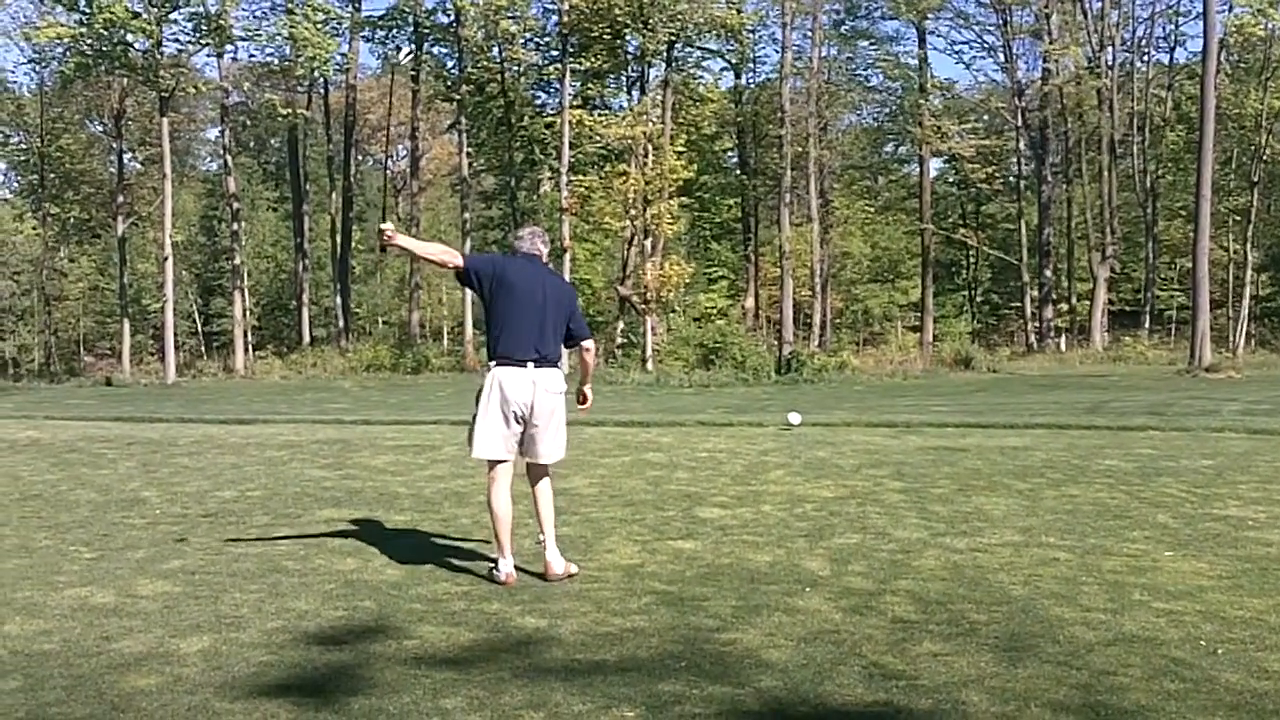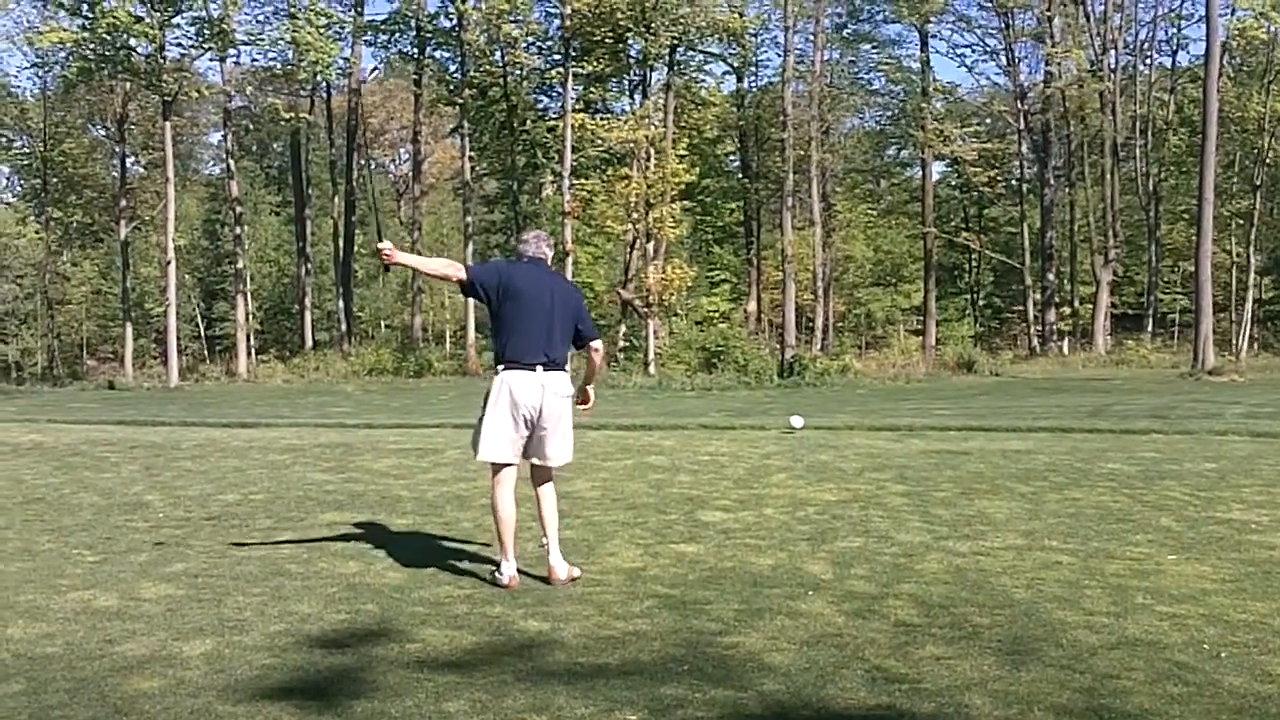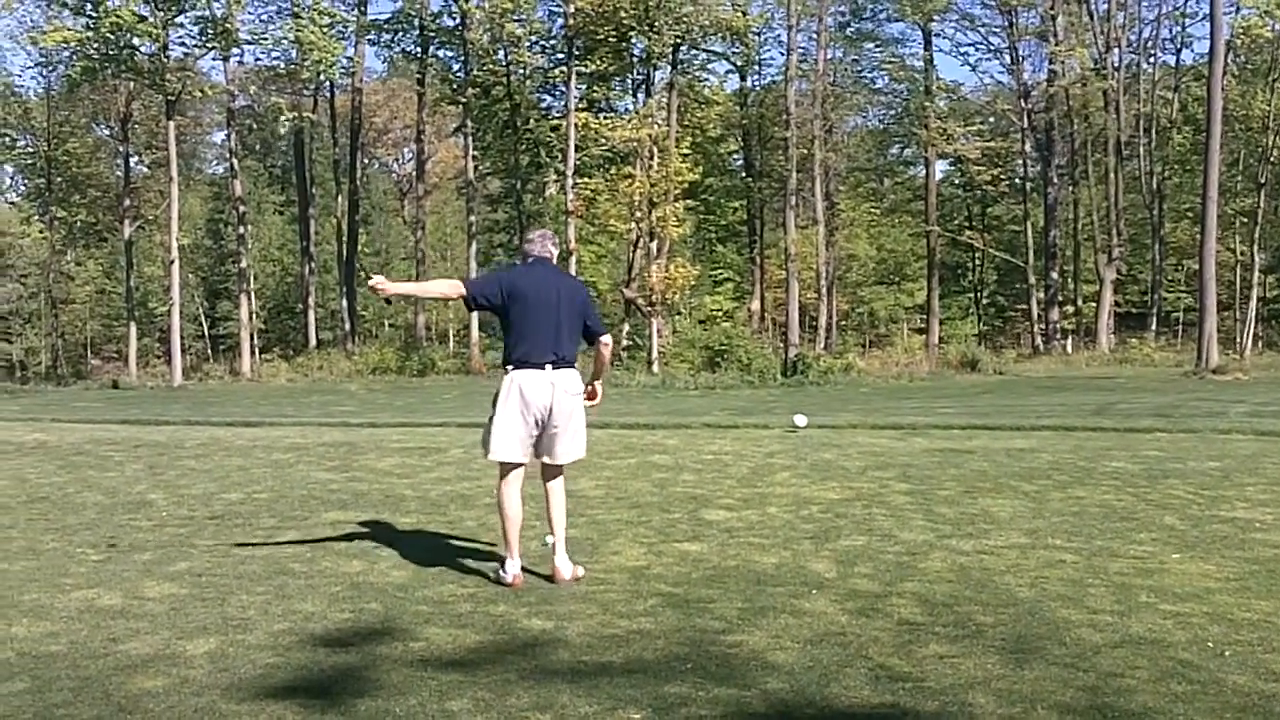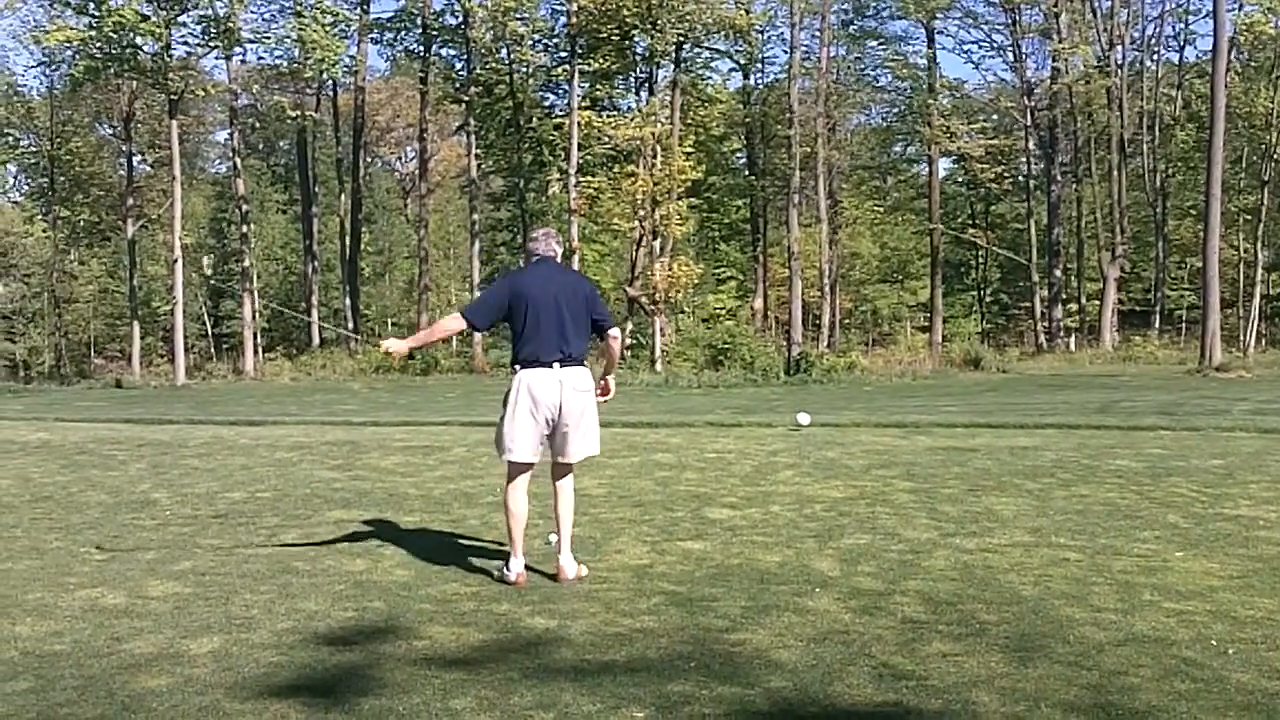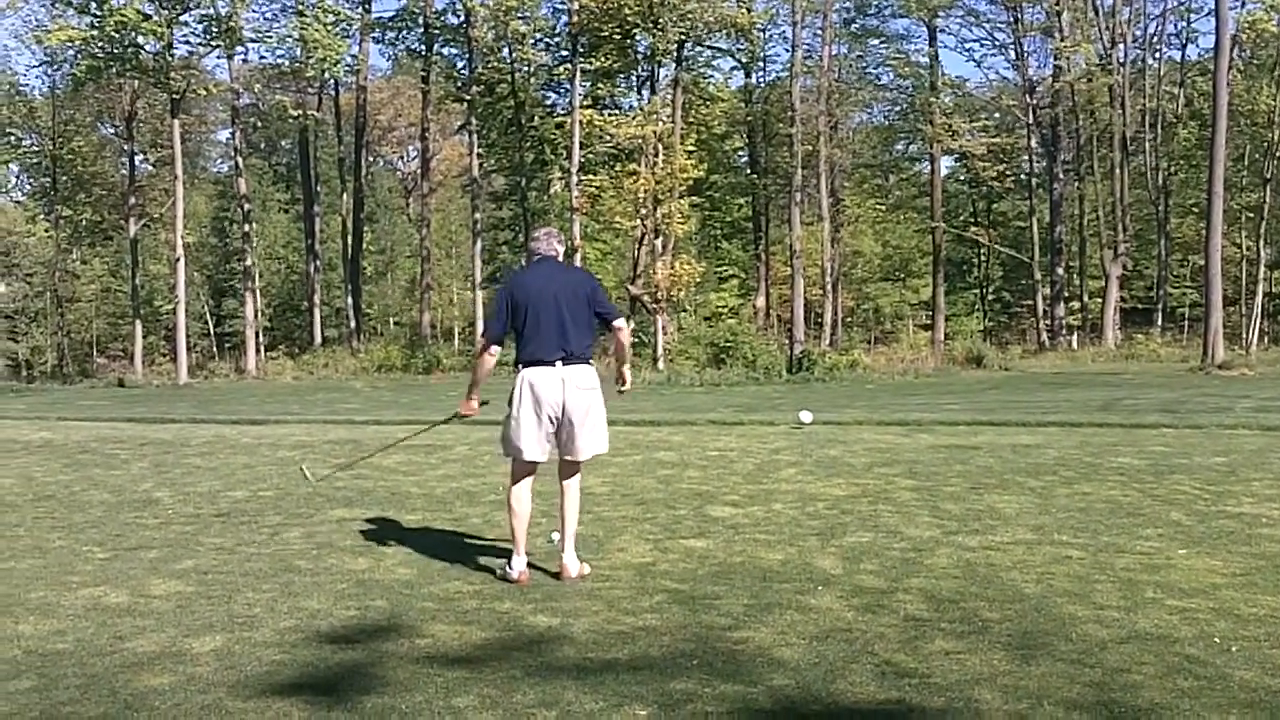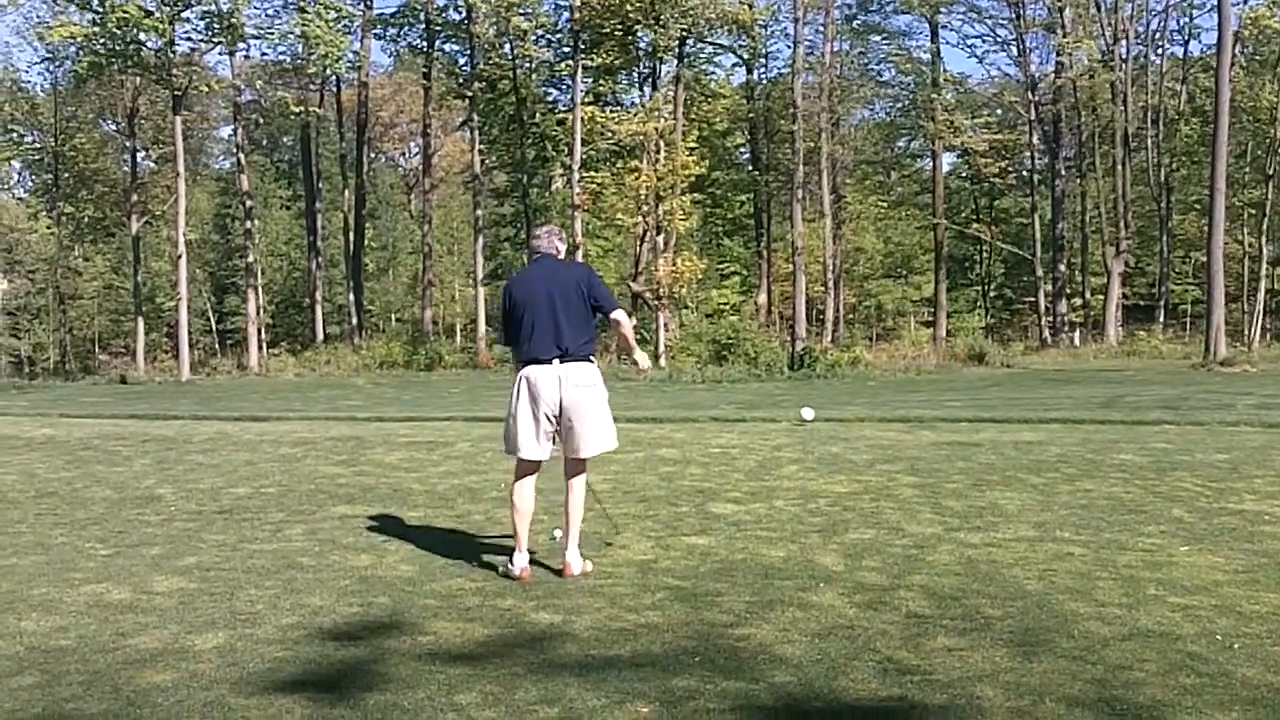
dt=0.1s
person 1, frame 1
left shoulder: (500, 269)
right shoulder: (563, 287)
left elbow: (451, 257)
right elbow: (587, 346)
left wrist: (401, 240)
right wrist: (586, 384)
left hip: (506, 380)
right hip: (548, 382)
left knee: (499, 475)
right knee: (540, 473)
left ankle: (505, 564)
right ankle: (553, 557)
person 1, frame 2
left shoulder: (506, 275)
right shoulder: (569, 290)
left elbow: (454, 271)
right elbow: (595, 347)
left wrist: (400, 257)
right wrist: (589, 384)
left hip: (514, 384)
right hip: (555, 385)
left knee: (504, 478)
right knee: (544, 477)
left ankle: (508, 567)
right ankle: (557, 562)
person 1, frame 3
left shoulder: (511, 279)
right shoulder: (576, 288)
left elbow: (453, 289)
right elbow: (604, 342)
left wrist: (395, 287)
right wrist: (596, 381)
left hip: (523, 383)
right hip: (565, 384)
left knee: (511, 477)
right knee: (554, 474)
left ankle: (512, 565)
right ankle: (562, 560)
person 1, frame 4
left shoulder: (514, 283)
right shoulder: (580, 283)
left elbow: (460, 322)
right elbow: (613, 336)
left wrist: (409, 343)
right wrist: (608, 374)
left hip: (532, 382)
right hip: (571, 382)
left knee: (517, 479)
right knee: (563, 474)
left ankle: (515, 564)
right ankle: (567, 561)
person 1, frame 5
left shoulder: (515, 285)
right shoulder: (582, 279)
left elbow: (489, 348)
right elbow: (620, 328)
left wrist: (472, 395)
right wrist: (624, 366)
left hip: (535, 380)
right hip: (581, 379)
left knee: (522, 475)
right knee: (570, 473)
left ankle: (517, 562)
right ankle: (568, 559)
person 1, frame 6
left shoulder: (514, 285)
right shoulder: (580, 273)
left elbow: (513, 345)
right elbow: (620, 319)
right wrist: (635, 351)
left hip: (533, 377)
right hip: (576, 375)
left knee: (525, 472)
right knee: (575, 470)
left ankle: (519, 558)
right ankle: (572, 556)
